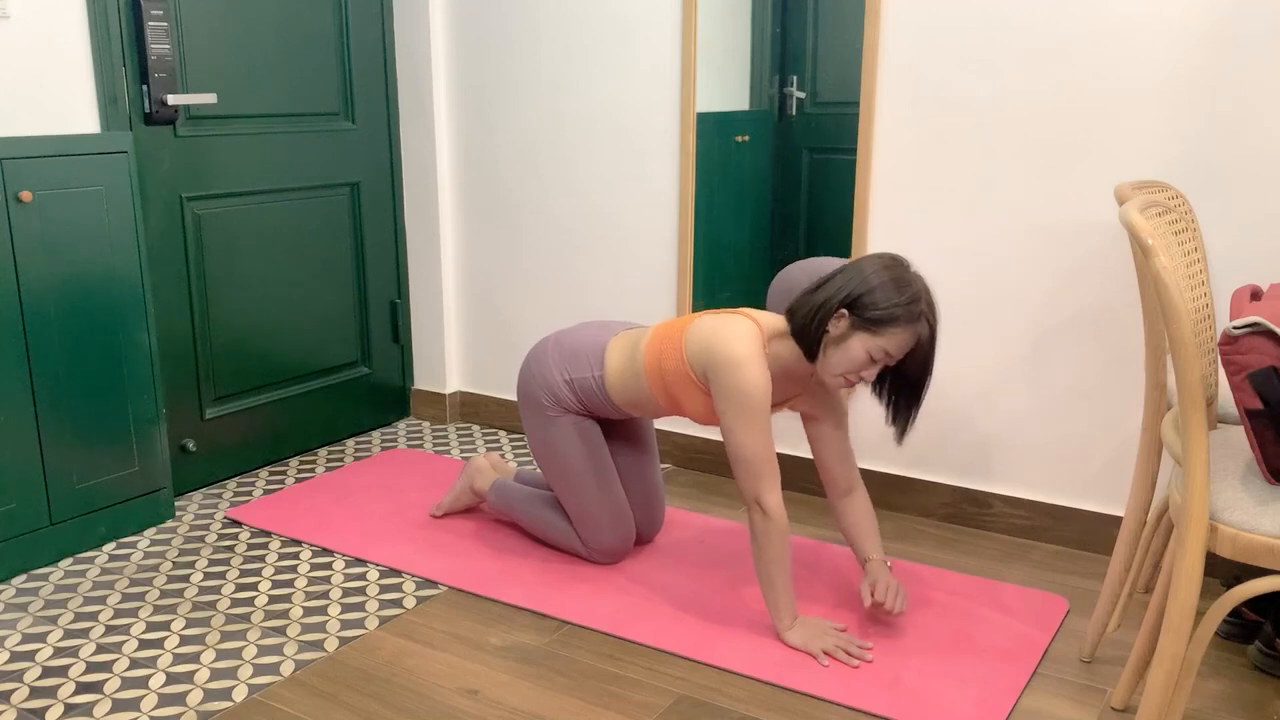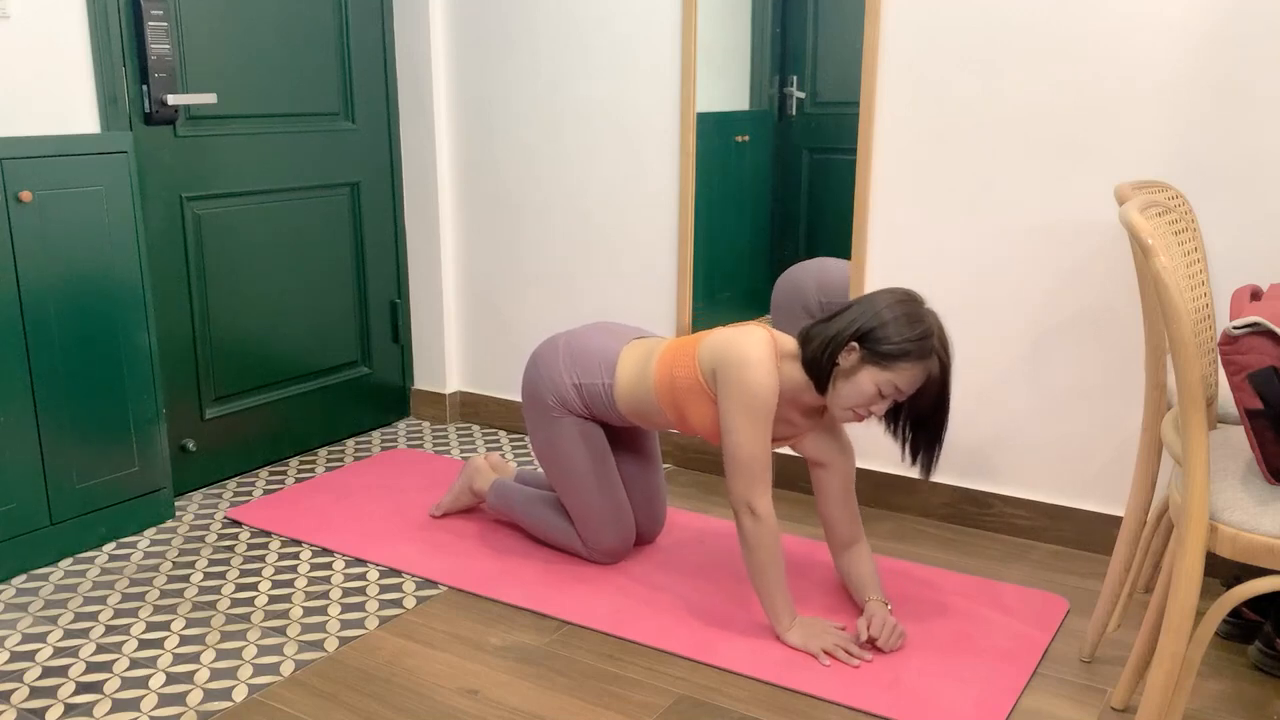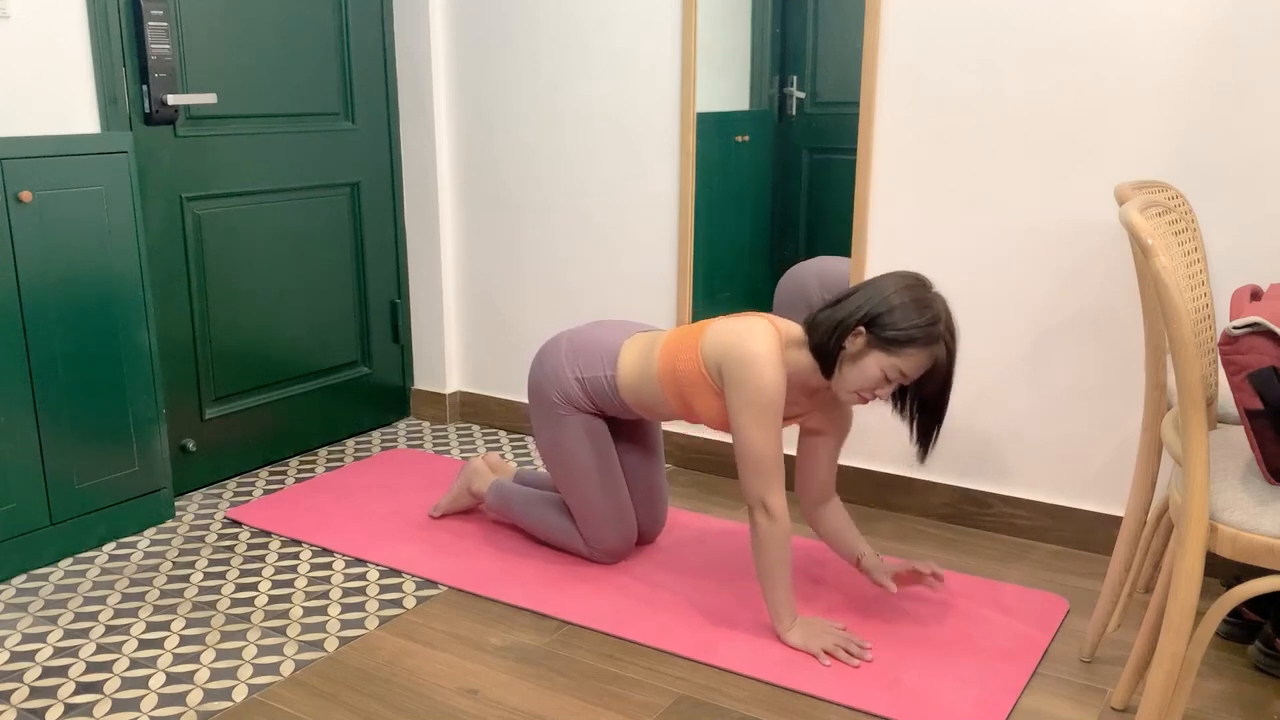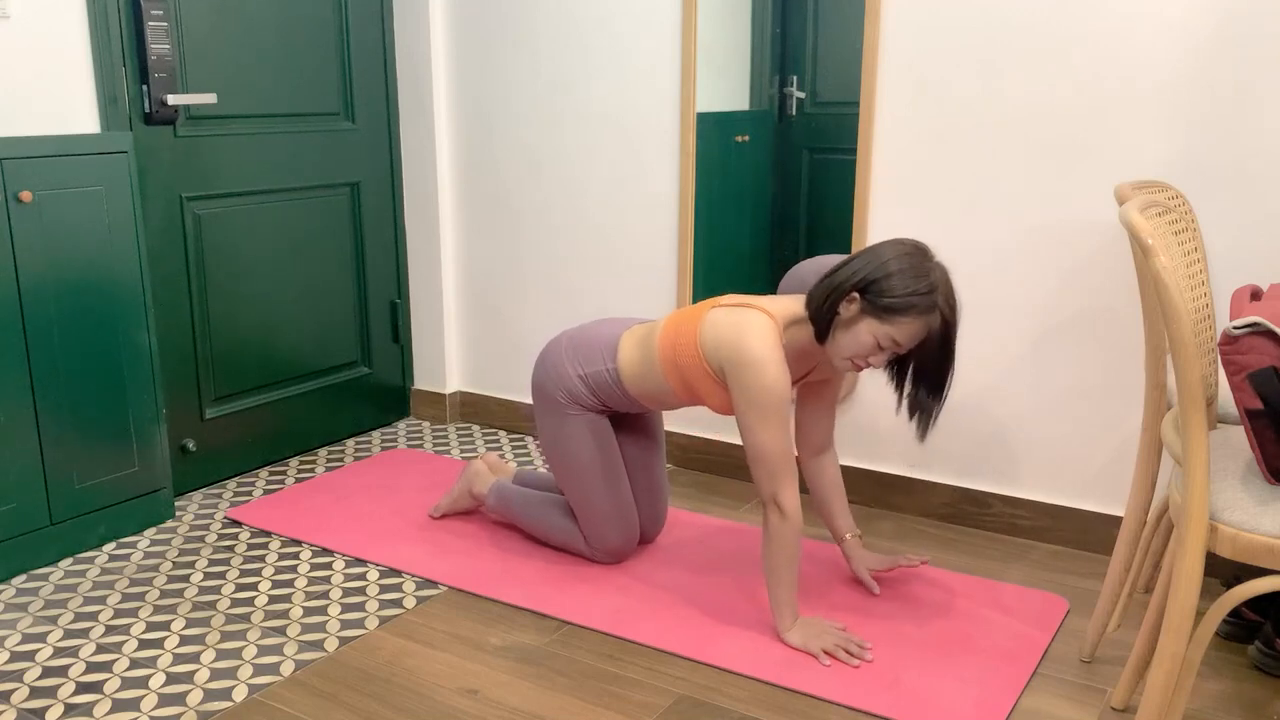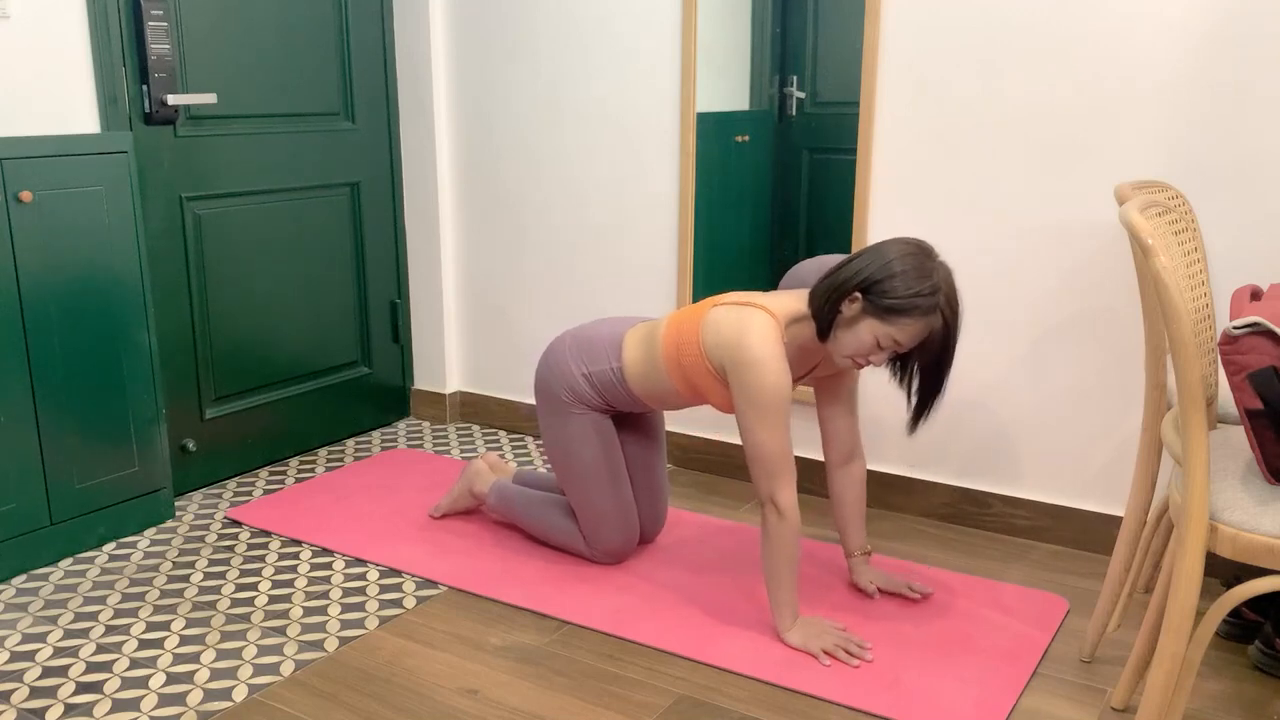
dt=0.7s
person 1, frame 1
left shoulder: (817, 387)
right shoulder: (742, 355)
left elbow: (846, 490)
right elbow: (764, 503)
left wrist: (876, 564)
right wrist: (788, 624)
left hip: (611, 374)
right hip: (558, 382)
left knee: (645, 529)
right knee: (608, 544)
left ankle: (507, 474)
right ankle: (486, 483)
person 1, frame 2
left shoulder: (823, 435)
right shoulder: (753, 364)
left elbow: (848, 543)
right elbow: (752, 508)
left wrist: (875, 604)
right wrist: (787, 624)
left hip: (616, 368)
right hip: (564, 381)
left knee: (646, 529)
right knee: (608, 543)
left ankle: (505, 473)
right ankle: (484, 484)
person 1, frame 3
left shoulder: (830, 402)
right shoulder: (759, 359)
left elbow: (817, 500)
right elbow: (767, 506)
left wrist: (869, 562)
right wrist: (789, 625)
left hip: (622, 366)
right hip: (568, 377)
left knee: (646, 529)
right knee: (610, 543)
left ankle: (504, 472)
right ankle: (483, 485)
person 1, frame 4
left shoulder: (828, 342)
right shoulder: (758, 350)
left elbow: (817, 452)
right elbow: (780, 501)
left wrist: (852, 546)
right wrist: (789, 623)
left hip: (624, 376)
right hip: (572, 380)
left knee: (647, 528)
right knee: (612, 543)
left ankle: (504, 473)
right ankle: (484, 487)
person 1, frame 5
left shoulder: (834, 337)
right shoulder: (760, 347)
left elbow: (845, 458)
right elbow: (778, 500)
left wrist: (859, 561)
right wrist: (789, 623)
left hip: (629, 377)
right hip: (575, 378)
left knee: (646, 529)
right knee: (611, 544)
left ankle: (503, 473)
right ankle: (483, 486)
